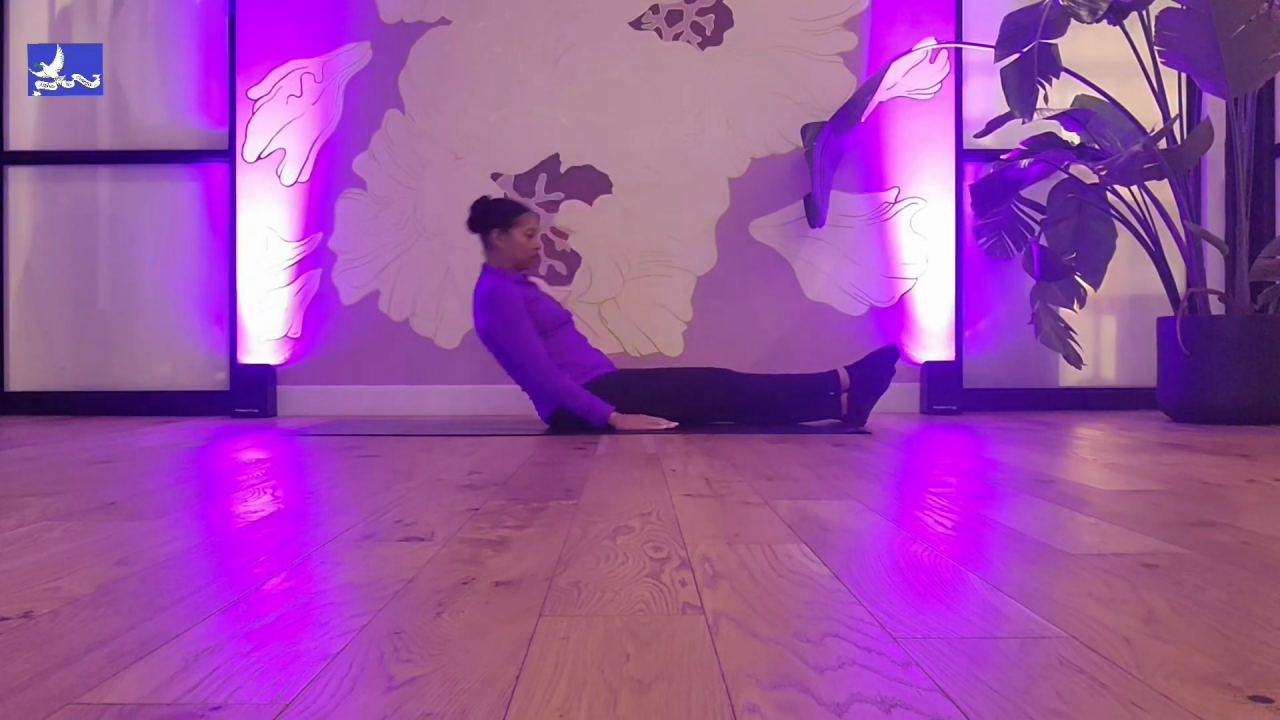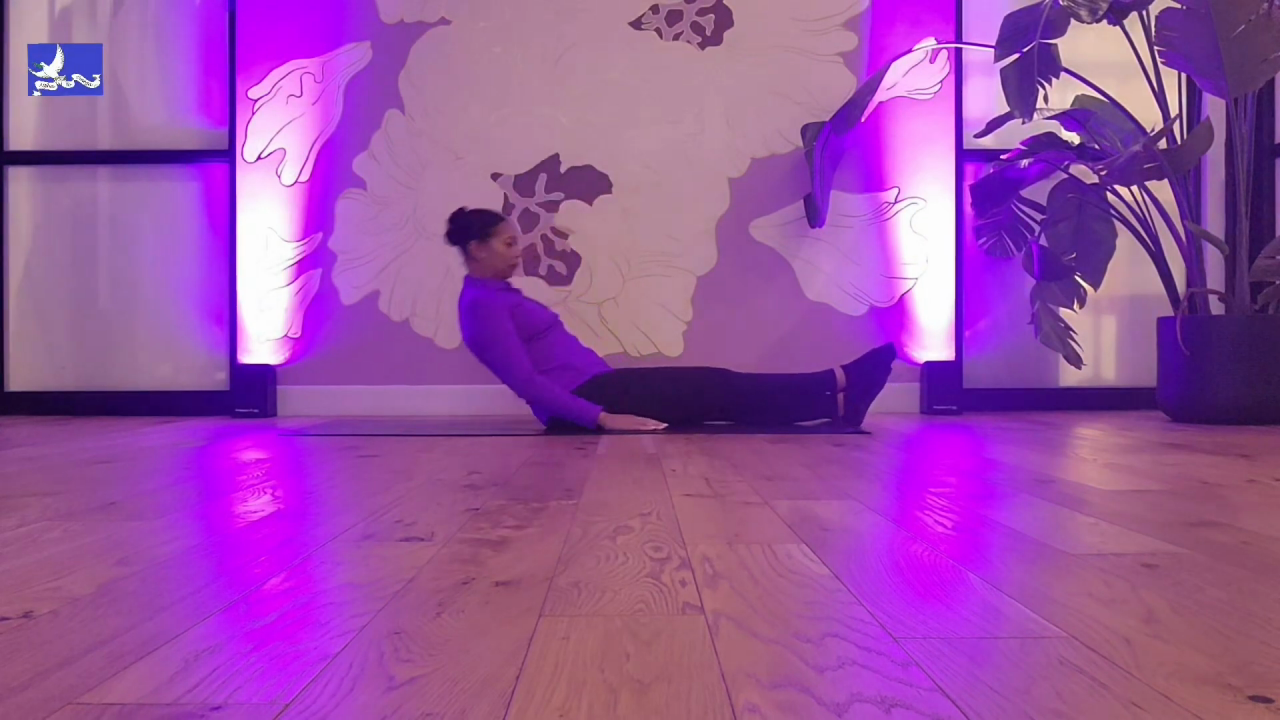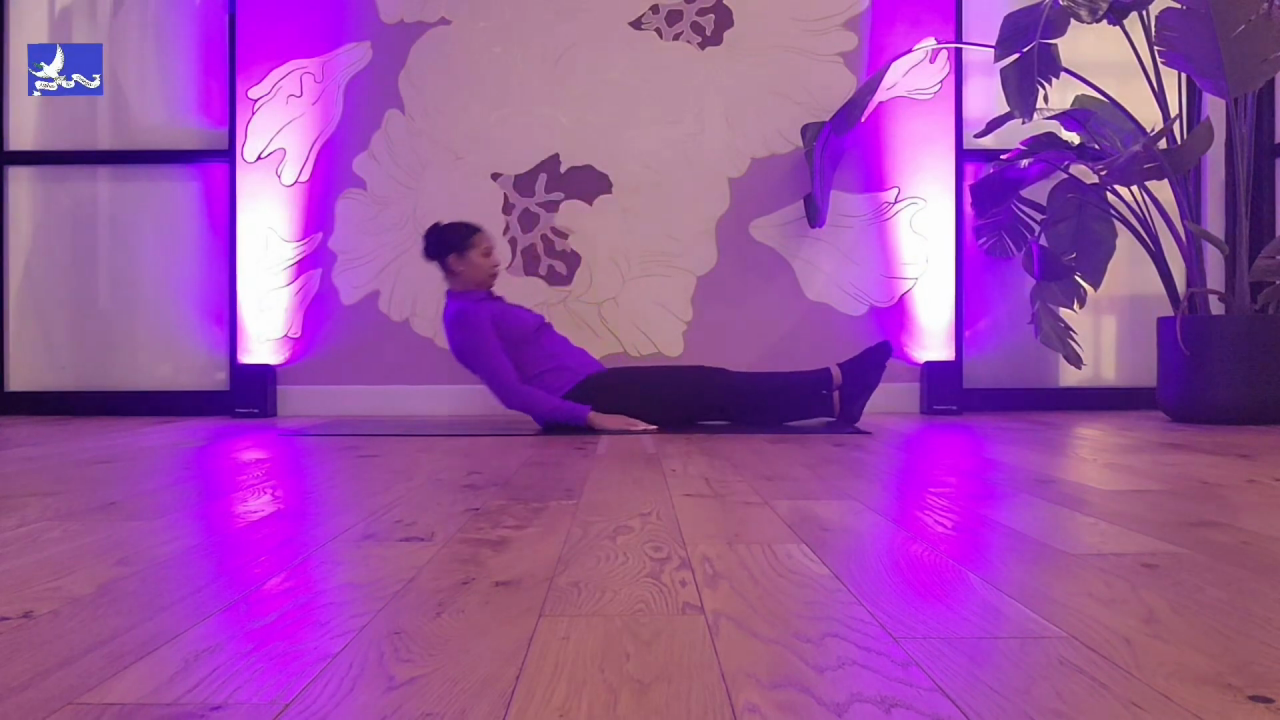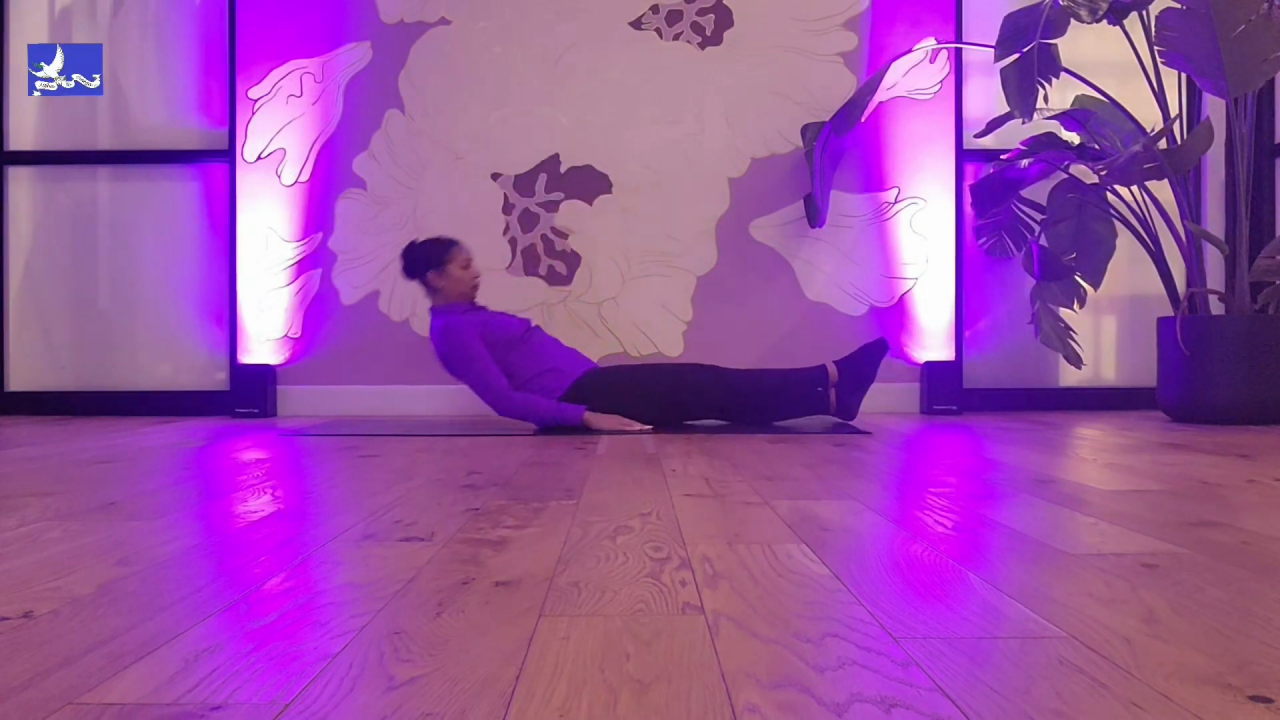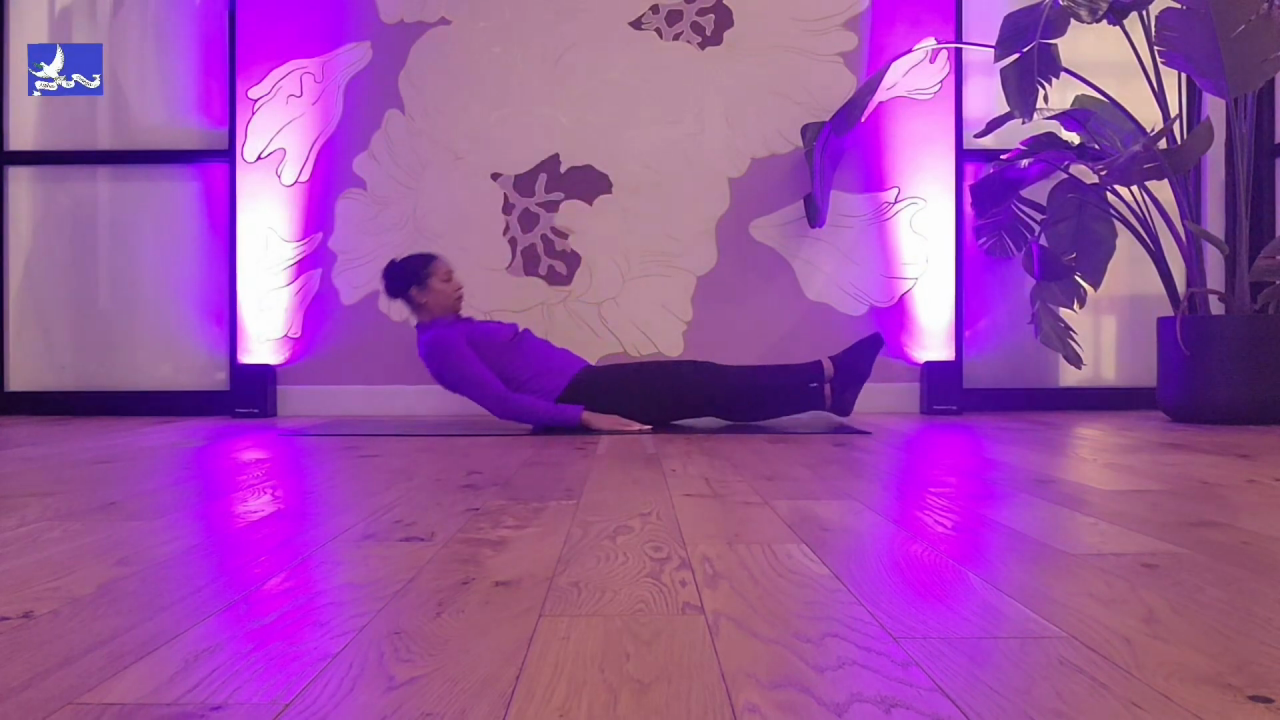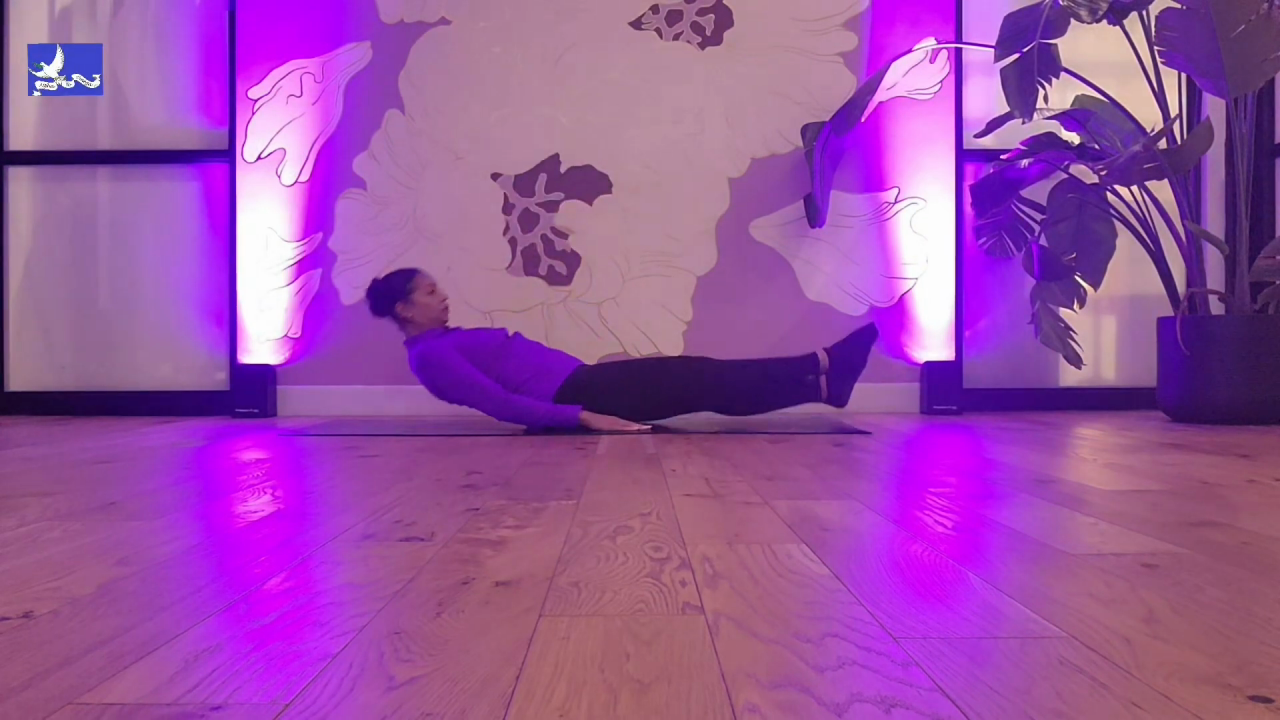
dt=0.1s
person 1, frame 1
left shoulder: (513, 286)
right shoulder: (497, 294)
right elbow: (539, 373)
left wrist: (613, 404)
right wrist: (612, 416)
left hip: (593, 391)
right hip: (578, 408)
left knee: (713, 386)
right knee: (714, 389)
left ankle: (840, 392)
right ankle: (840, 391)
person 1, frame 2
left shoulder: (498, 296)
right shoulder: (481, 305)
right elbow: (528, 383)
left wrist: (610, 400)
right wrist: (601, 417)
left hip: (593, 389)
right hip: (585, 398)
left knee: (712, 385)
right knee: (712, 390)
left ankle: (836, 393)
right ankle: (837, 392)
person 1, frame 3
left shoulder: (482, 306)
right shoulder: (465, 316)
right elbow: (511, 391)
left wrist: (595, 406)
right wrist: (592, 417)
left hip: (586, 388)
right hip: (576, 400)
left knee: (703, 386)
right knee: (706, 389)
left ankle: (831, 388)
right ankle: (832, 391)
person 1, frame 4
left shoulder: (469, 318)
right shoulder: (452, 330)
right elbow: (504, 399)
left wrist: (594, 404)
right wrist: (586, 416)
left hip: (585, 387)
right hip: (577, 396)
left knee: (706, 382)
right knee: (707, 388)
left ankle: (830, 386)
right ankle: (830, 389)
person 1, frame 5
left shoulder: (456, 330)
right shoulder: (440, 341)
right elbow: (499, 401)
left wrist: (588, 405)
right wrist: (585, 415)
left hip: (579, 385)
right hip: (568, 399)
left knee: (697, 382)
right knee: (699, 386)
left ankle: (823, 379)
right ankle: (824, 385)
person 1, frame 6
left shoulder: (448, 343)
right shoulder: (431, 356)
right elbow: (500, 403)
left wrist: (592, 405)
right wrist: (583, 416)
left hip: (577, 386)
right hip: (573, 394)
left knee: (697, 373)
right knee: (699, 380)
left ankle: (820, 374)
right ankle: (821, 376)
